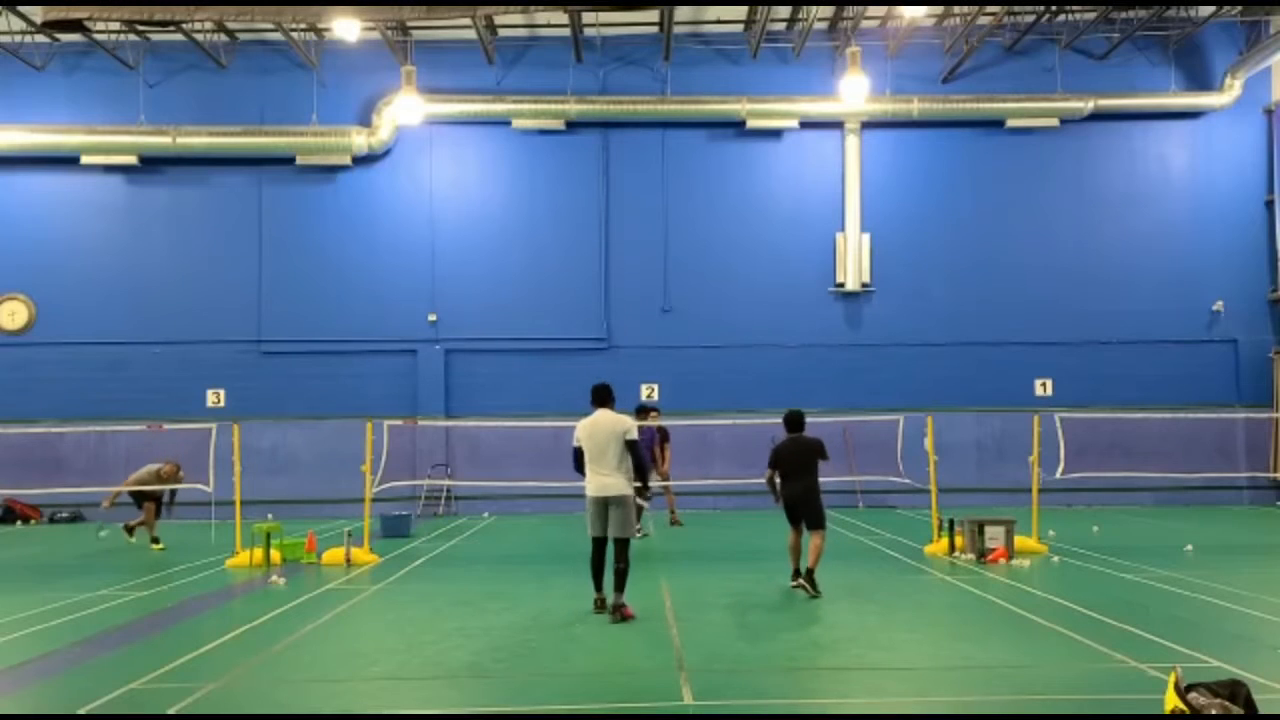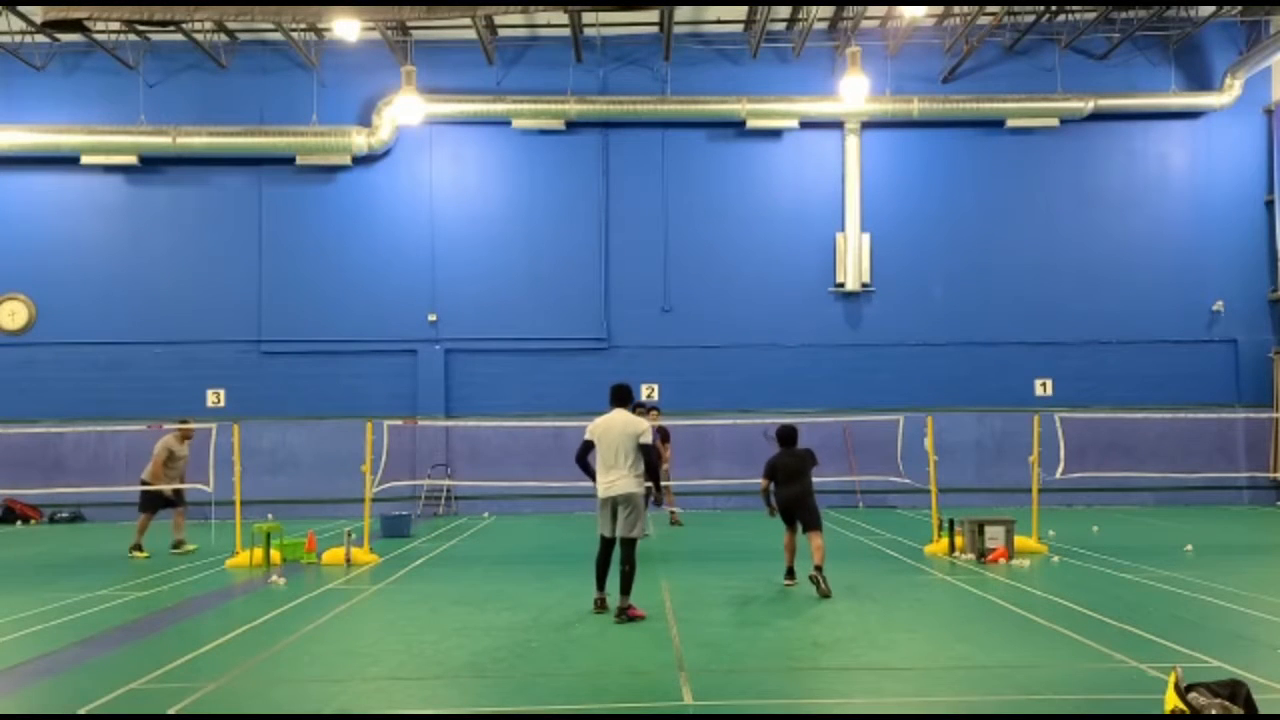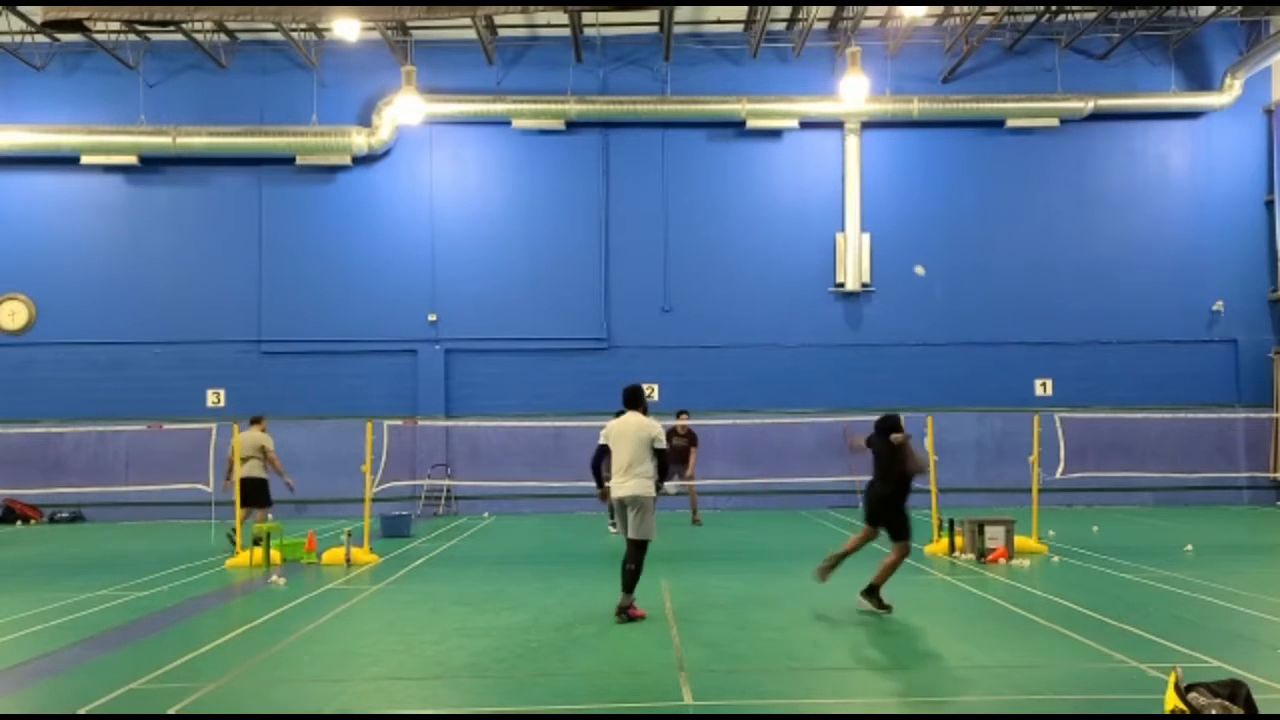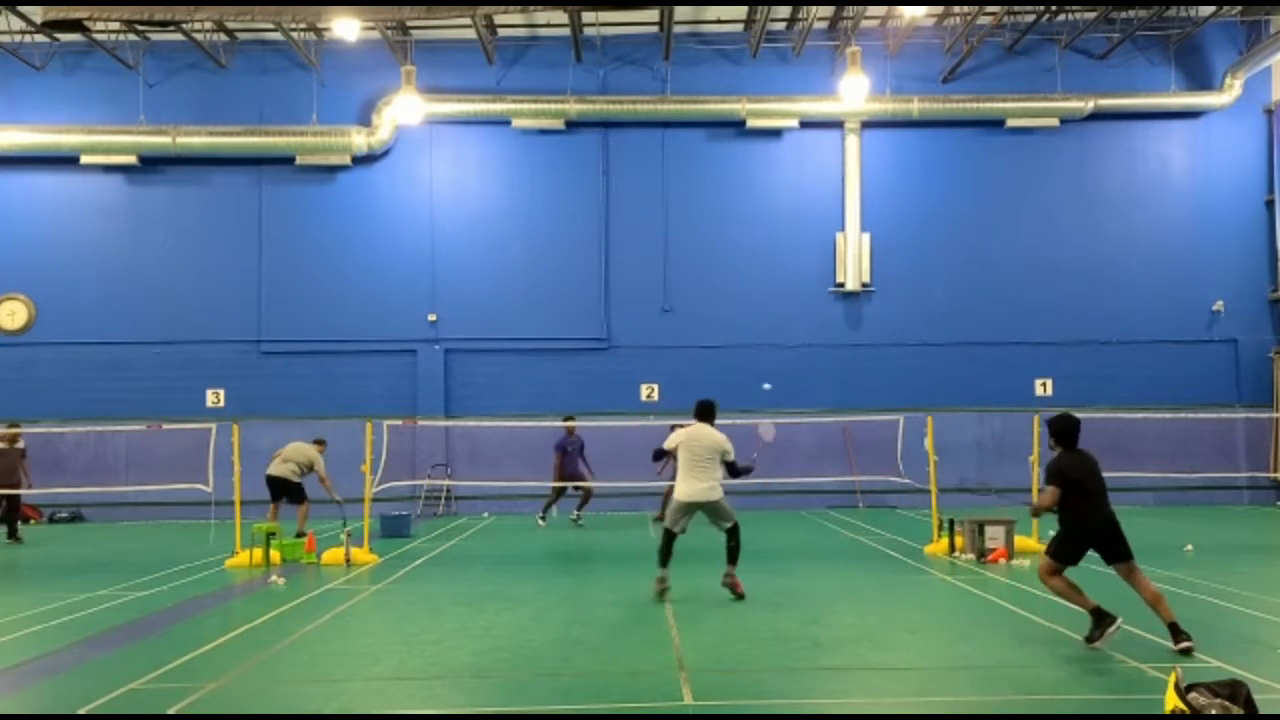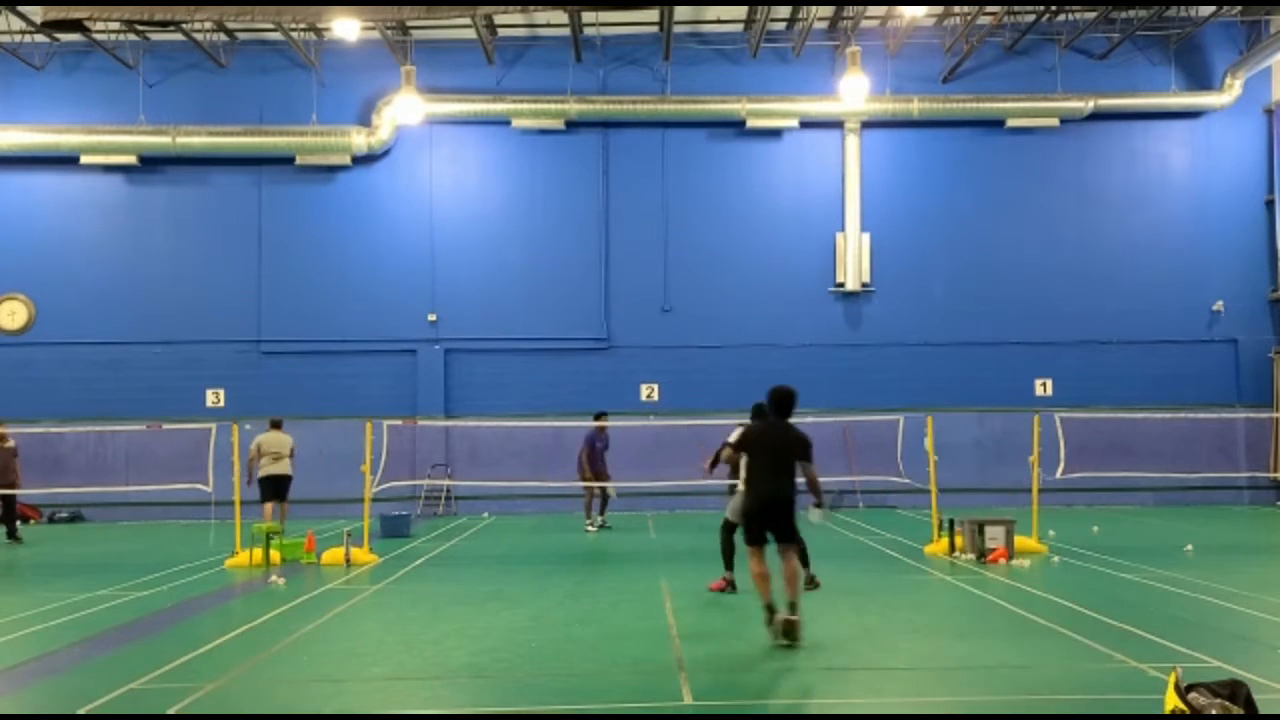
dt=1s
person 1, frame 1
left shoulder: (581, 426)
right shoulder: (625, 422)
left elbow: (578, 465)
right elbow: (637, 458)
right wrist: (645, 484)
left hip: (594, 491)
right hip: (621, 490)
left knee: (598, 545)
right knee: (621, 547)
left ankle: (599, 598)
right ankle: (618, 602)
person 1, frame 2
left shoulder: (596, 425)
right shoulder: (640, 424)
left elbow: (580, 457)
right elbow: (650, 462)
right wrist: (658, 488)
left hip: (605, 492)
right hip: (630, 490)
left knee: (605, 544)
right knee: (627, 547)
left ankle: (600, 598)
right ankle: (624, 607)
person 1, frame 3
left shoulder: (611, 427)
right shoulder: (653, 427)
left elbow: (596, 462)
right elbow: (664, 464)
left wrist: (601, 487)
right wrist: (659, 481)
left hip: (618, 492)
right hip: (641, 492)
left knee: (632, 546)
right knee: (640, 548)
left ankle: (626, 602)
right ankle: (625, 602)
person 1, frame 4
left shoulder: (680, 434)
right shoulder: (721, 439)
left elbow: (657, 457)
right elbow: (734, 472)
left wrist: (674, 450)
right wrist: (748, 469)
left hip: (683, 496)
right hip: (712, 496)
left knee: (668, 536)
right knee: (733, 532)
left ankle: (663, 578)
right ankle: (730, 575)
person 1, frame 5
left shoulder: (742, 432)
left elbow: (724, 450)
left wrist: (711, 466)
left knee: (726, 530)
left ankle: (728, 579)
right ankle: (809, 576)
person 2, frame 1
left shoulder: (778, 449)
right shoulder: (815, 444)
left elbow: (769, 477)
right elbow: (824, 458)
left wrist: (775, 493)
left hip: (788, 497)
right hip: (810, 495)
left knee: (795, 531)
right knee: (817, 534)
left ankle: (796, 574)
right ankle: (808, 576)
person 2, frame 2
left shoulder: (773, 461)
right shoulder: (806, 454)
left elbow: (764, 486)
left wrist: (769, 505)
left hip: (783, 501)
right hip: (804, 498)
left knee: (791, 530)
right knee: (815, 536)
left ankle: (789, 573)
right ankle: (818, 571)
person 2, frame 3
left shoulder: (879, 442)
right shoulder: (897, 452)
left elbow: (865, 444)
right elbow: (918, 469)
left wrist: (858, 445)
right wrist: (906, 444)
left hip: (874, 497)
right hip: (890, 505)
left knee: (869, 533)
right knee: (901, 550)
left ankle: (834, 559)
right ankle: (871, 592)
person 2, frame 4
left shoulder: (1057, 465)
right shoulder: (1088, 458)
left elbow: (1048, 502)
left wrist: (1036, 508)
right wrist: (1052, 505)
left hip: (1077, 528)
right hip: (1106, 522)
left knee: (1047, 573)
right knee: (1135, 577)
left ankle: (1101, 617)
right ankle: (1179, 634)
person 2, frame 5
left shoulder: (752, 431)
right shoulder: (800, 438)
left elbow: (727, 457)
right elbow: (810, 476)
right wrist: (818, 497)
left hip: (755, 500)
right hip: (784, 502)
left knee: (756, 557)
right knee: (789, 555)
left ankle: (772, 612)
right ankle: (793, 611)
